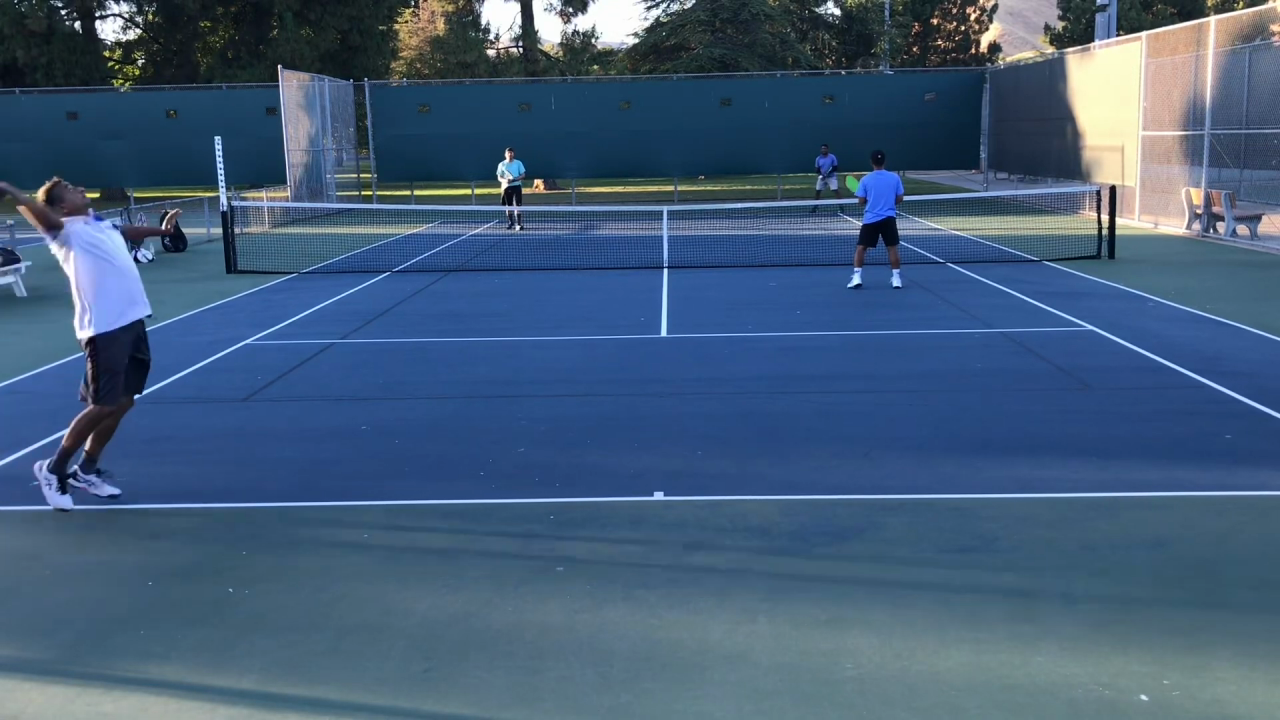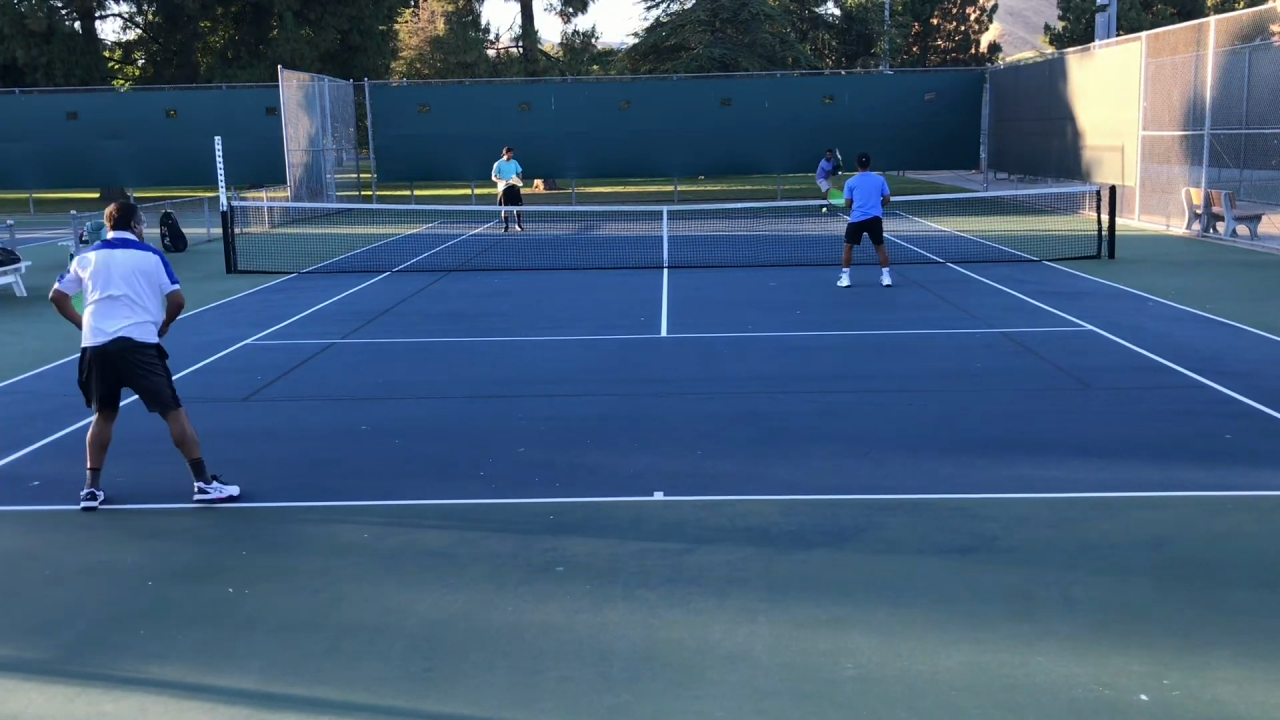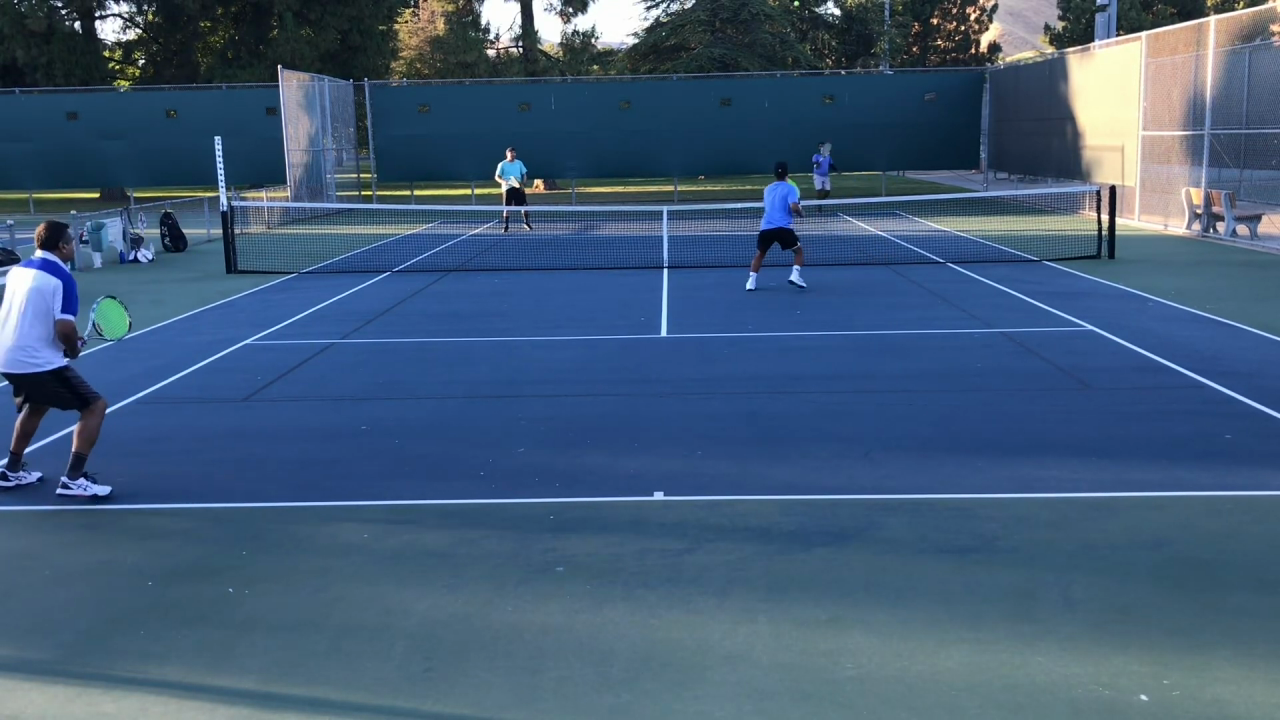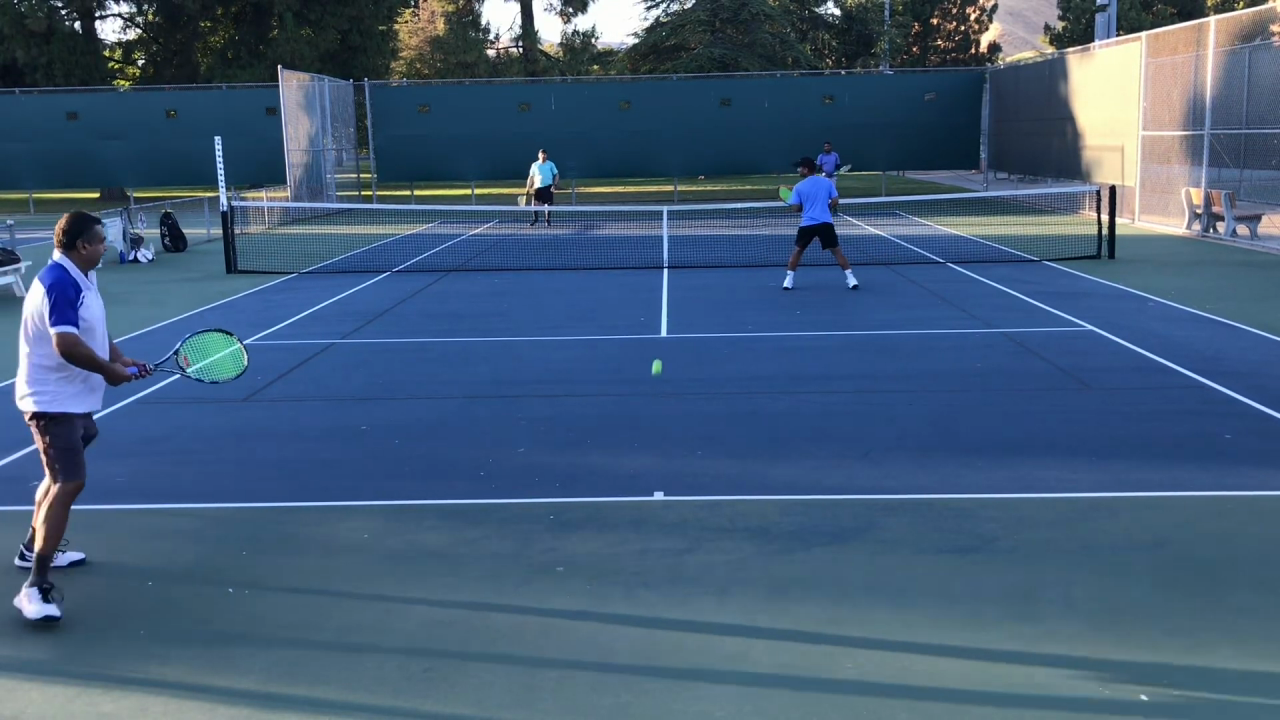
dt=1s
person 1, frame 1
left shoulder: (94, 223)
right shoulder: (65, 230)
left elbow: (124, 233)
right elbow: (46, 220)
left wrist: (160, 230)
left hip: (130, 324)
right hip: (105, 331)
left knee: (123, 401)
right knee: (104, 405)
left ankle: (87, 469)
right ankle: (54, 468)
person 1, frame 2
left shoulder: (86, 258)
right shoulder: (152, 256)
left elbow: (56, 296)
right elbow: (176, 301)
left wrist: (81, 322)
right wrist: (161, 326)
left hip: (95, 346)
right hip: (138, 344)
left knee: (104, 414)
right knee: (173, 412)
left ankle: (92, 488)
right ankle: (204, 483)
person 1, frame 3
right shoulder: (62, 279)
right elbow: (65, 329)
left wrist: (67, 341)
right wrist: (73, 348)
right hip: (38, 362)
left knee: (37, 404)
right knee: (95, 406)
right ankle: (74, 478)
person 1, frame 4
left shoulder: (76, 279)
right shoulder: (60, 284)
left elbow: (90, 333)
right elbow: (67, 346)
left wrist: (119, 359)
right wrist: (109, 371)
left hip: (71, 398)
right hip: (54, 401)
left knee: (63, 477)
right knee: (68, 483)
left ankle: (35, 547)
right ankle: (36, 585)
